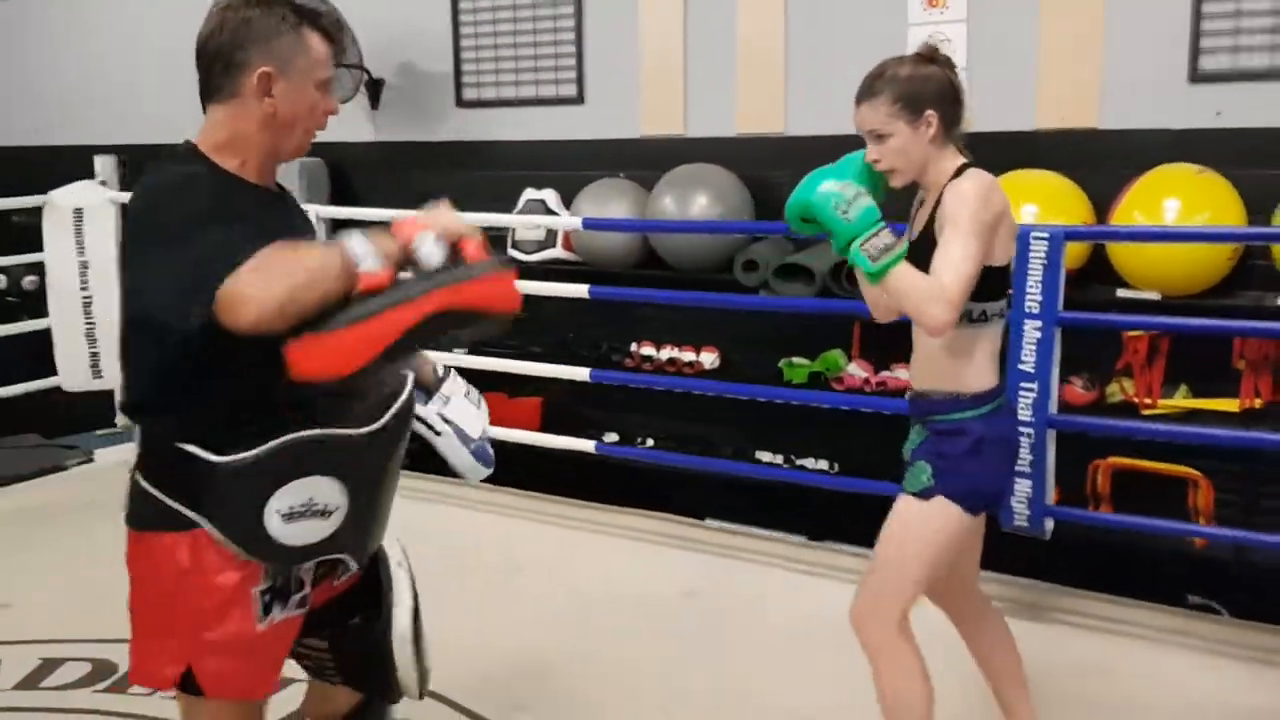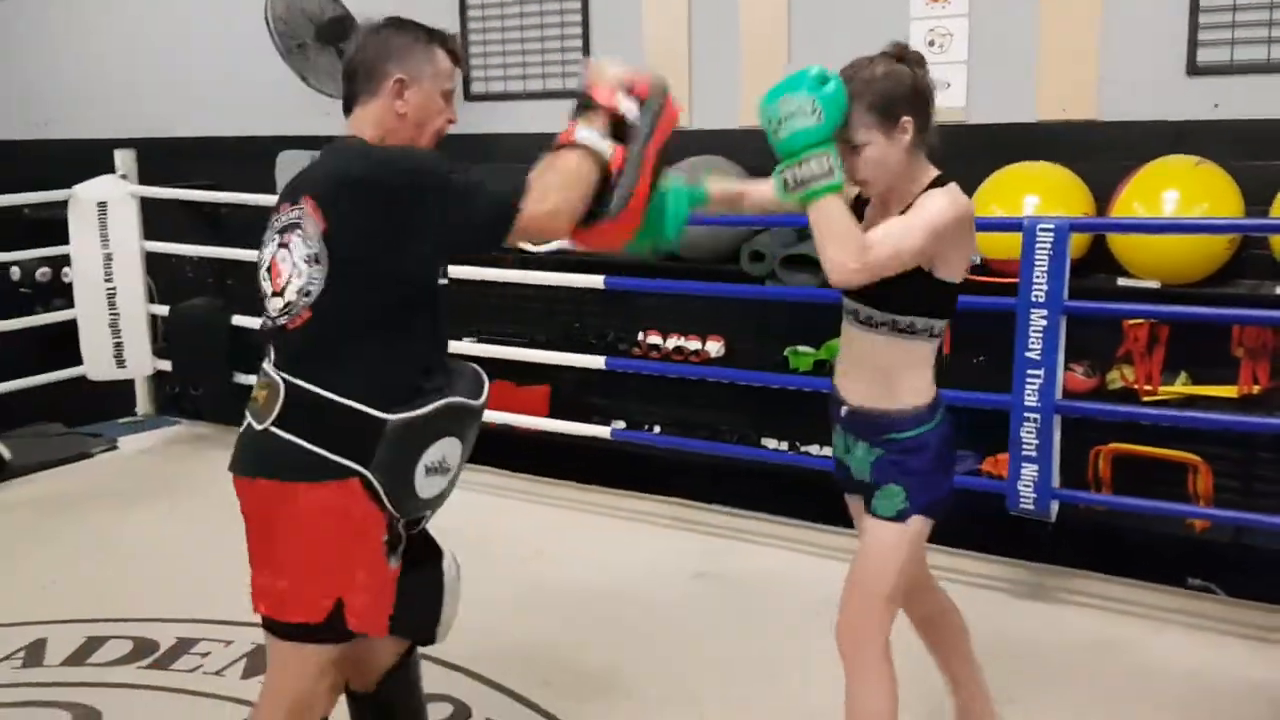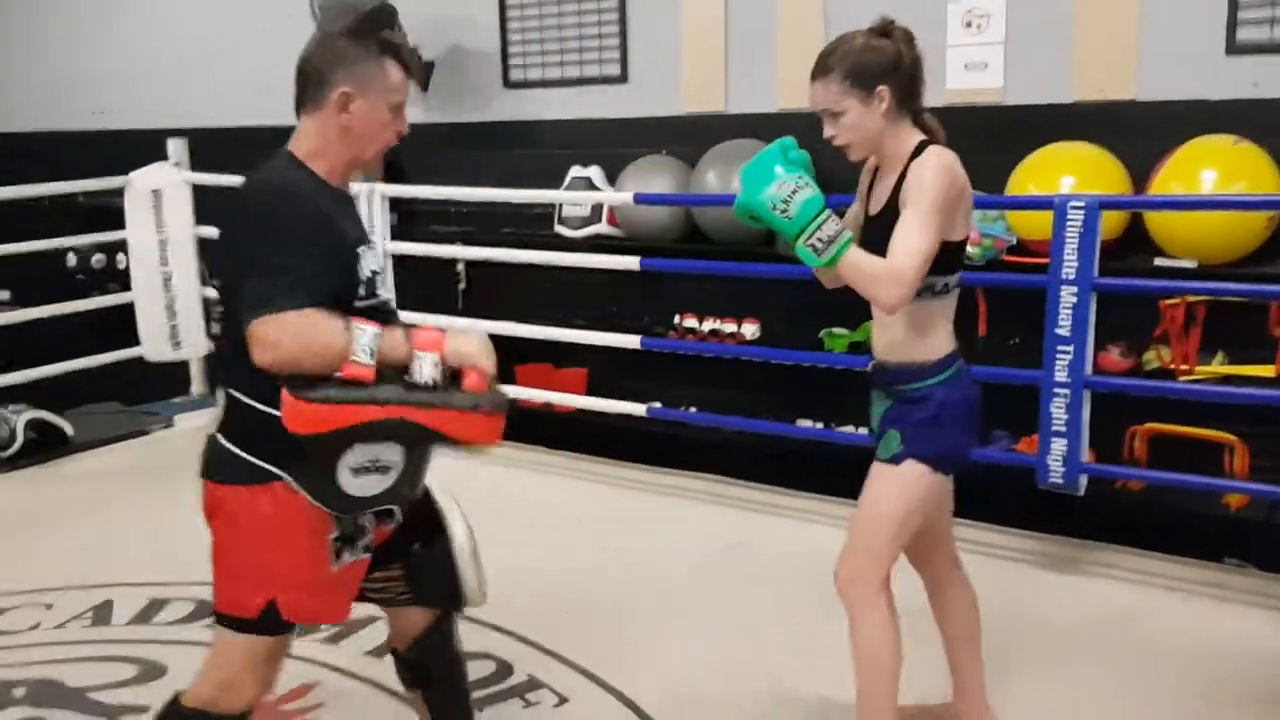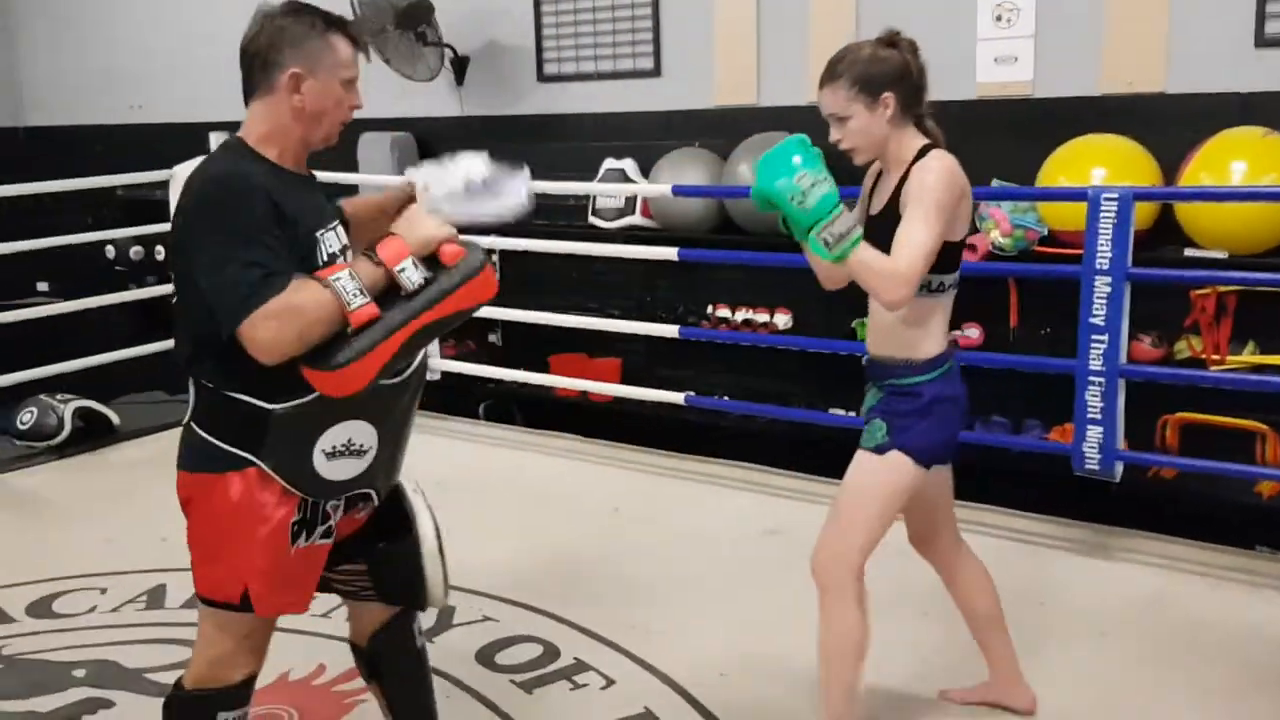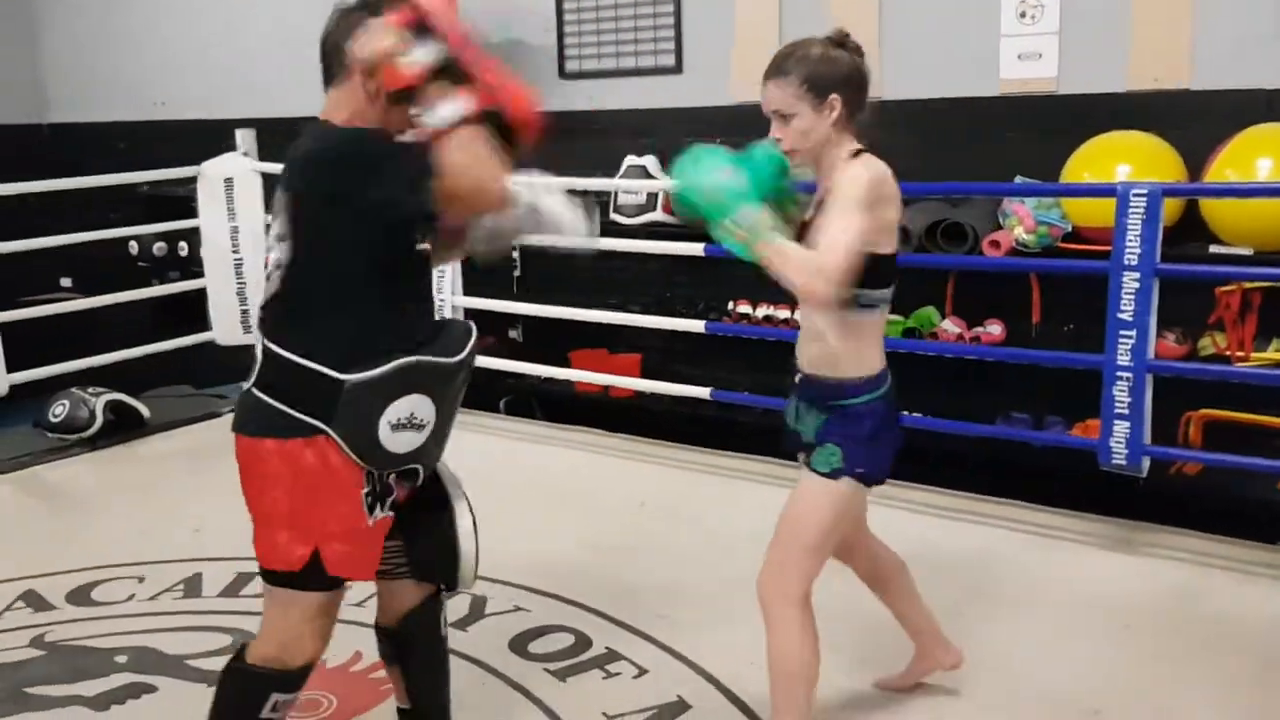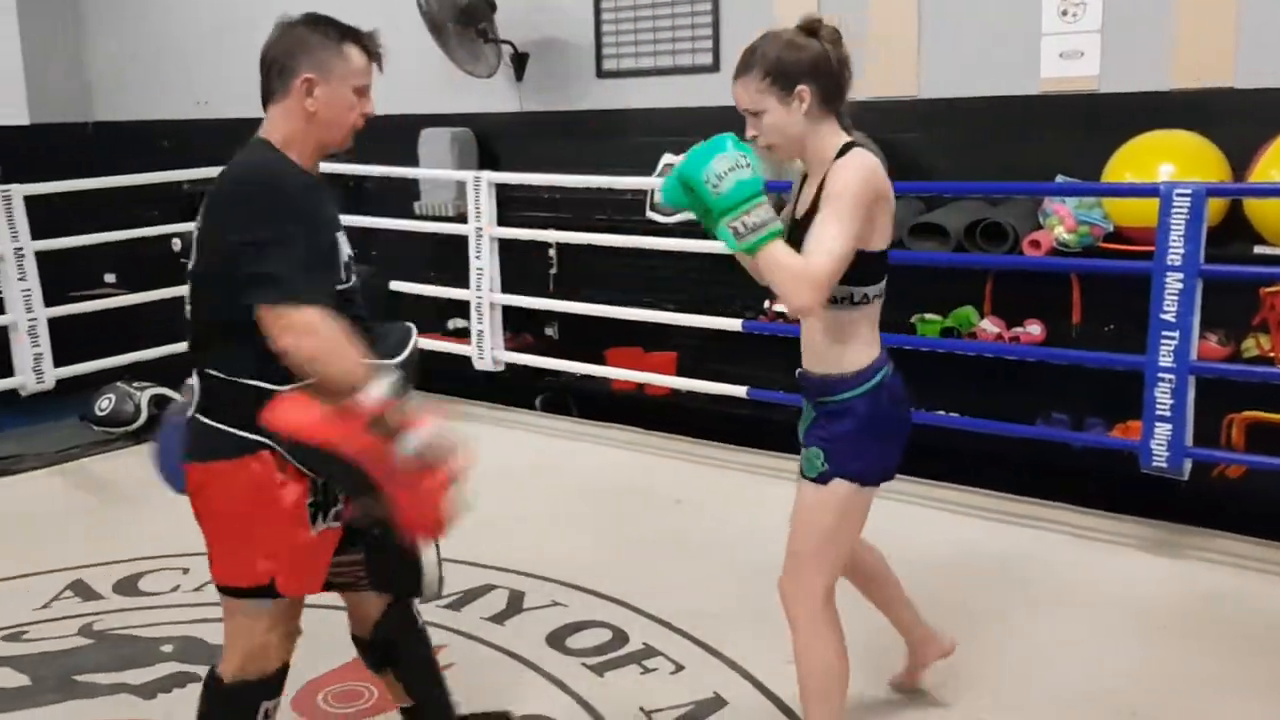
dt=0.4s
person 1, frame 1
left shoulder: (265, 200)
right shoulder: (178, 201)
right elbow: (255, 301)
left wrist: (420, 378)
right wrist: (398, 244)
left hip: (310, 518)
right hip: (218, 528)
person 1, frame 2
left shoulder: (328, 183)
right shoulder: (391, 177)
right elbow: (541, 215)
right wrist: (598, 114)
left hip: (339, 460)
right hip: (322, 472)
left knee: (385, 633)
person 1, frame 3
left shoulder: (323, 198)
right shoulder: (279, 202)
right elbow: (278, 340)
left wrist: (411, 335)
right wrist: (426, 345)
left hip: (342, 468)
right hip: (276, 478)
left knee: (425, 603)
person 1, frame 4
left shoulder: (298, 179)
right shoulder: (226, 191)
left elbow: (333, 230)
right elbow: (273, 331)
left wrist: (417, 196)
right wrist: (388, 255)
left hip: (339, 453)
right hip: (254, 468)
left knee: (387, 598)
right knee: (229, 655)
person 1, frame 5
left shoulder: (358, 155)
right shoulder: (347, 156)
left elbow: (442, 226)
right elbow: (477, 190)
left wrist: (527, 209)
right wrist: (433, 79)
left hip: (363, 427)
right hip: (310, 432)
left knee: (414, 580)
right knee: (298, 634)
person 1, frame 6
left shoulder: (291, 184)
right shoulder: (266, 189)
right elbow: (297, 325)
right wrist: (398, 425)
left hip: (315, 445)
right hip: (259, 455)
left knee: (382, 588)
right knee: (261, 645)
person 2, frame 1
left shoulder: (972, 191)
right shoulder: (937, 199)
left elbow: (937, 308)
right elbow: (895, 302)
left wrist: (858, 232)
right wrist: (851, 224)
left hip: (968, 430)
right hip: (947, 424)
left knee: (877, 614)
right knee: (955, 596)
person 2, frame 2
left shoulder: (946, 208)
right shoulder: (869, 192)
left elbow: (850, 264)
right elbow: (767, 193)
left wrist: (811, 157)
right wrist: (692, 196)
left hip: (911, 444)
right hip: (854, 428)
left knee: (859, 630)
right knee: (911, 585)
person 2, frame 3
left shoulder: (935, 170)
right shoulder: (878, 170)
left elbow: (893, 288)
right elbow: (840, 272)
left wrist: (807, 218)
right wrist: (792, 210)
left hip: (929, 398)
right hip: (906, 391)
left knee: (859, 576)
right knee: (932, 557)
person 2, frame 4
left shoulder: (936, 172)
right shoulder: (881, 175)
left elbow: (895, 286)
right elbow: (830, 275)
left wrist: (818, 217)
right wrist: (797, 206)
left hip: (919, 394)
right hip: (908, 386)
left knee: (834, 564)
right knee: (939, 544)
person 2, frame 5
left shoulder: (863, 179)
right shoulder: (827, 170)
left elbow: (816, 280)
left wrist: (735, 212)
right wrist: (764, 189)
left hip: (852, 413)
right hip: (815, 400)
left knee: (780, 588)
right knee: (846, 541)
right ankle: (933, 648)
person 2, frame 6
left shoulder: (855, 174)
right shoulder: (820, 173)
left elbow: (805, 294)
right elbow: (783, 272)
left wrist: (740, 206)
right wrist: (722, 213)
left hip: (854, 407)
right hip: (841, 398)
left knee: (802, 590)
right knee: (833, 545)
right ankle: (922, 640)
